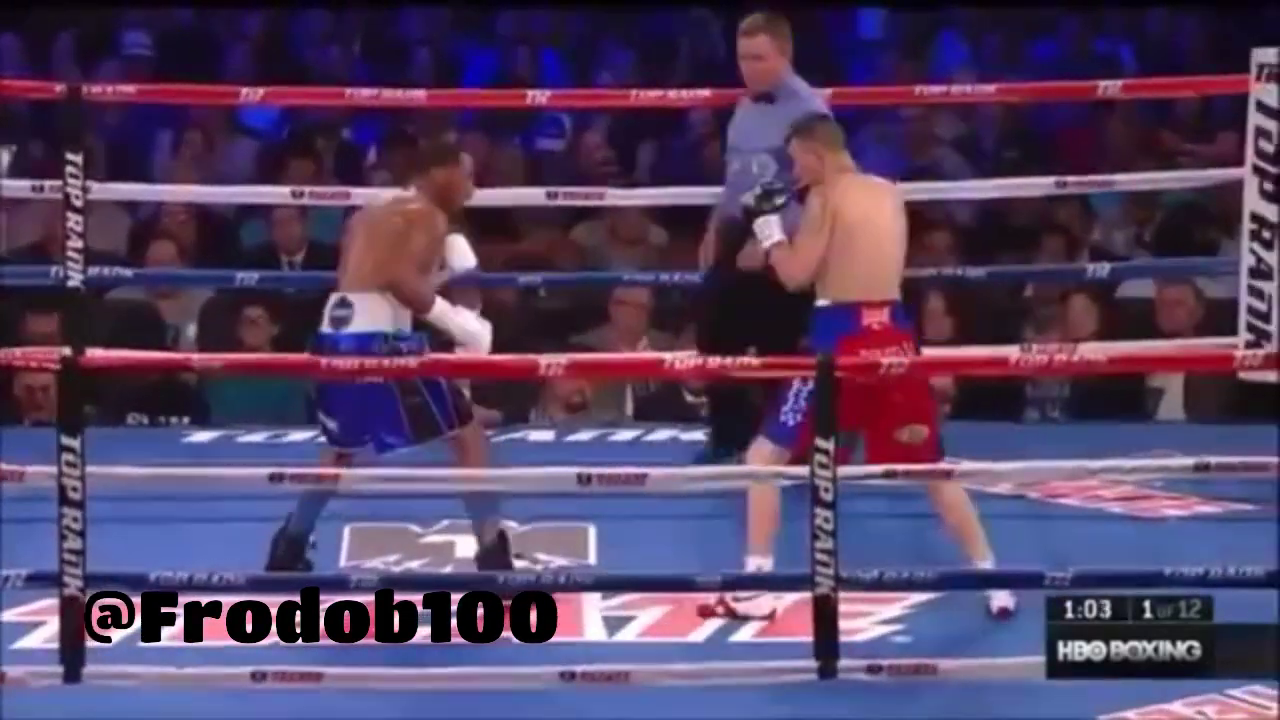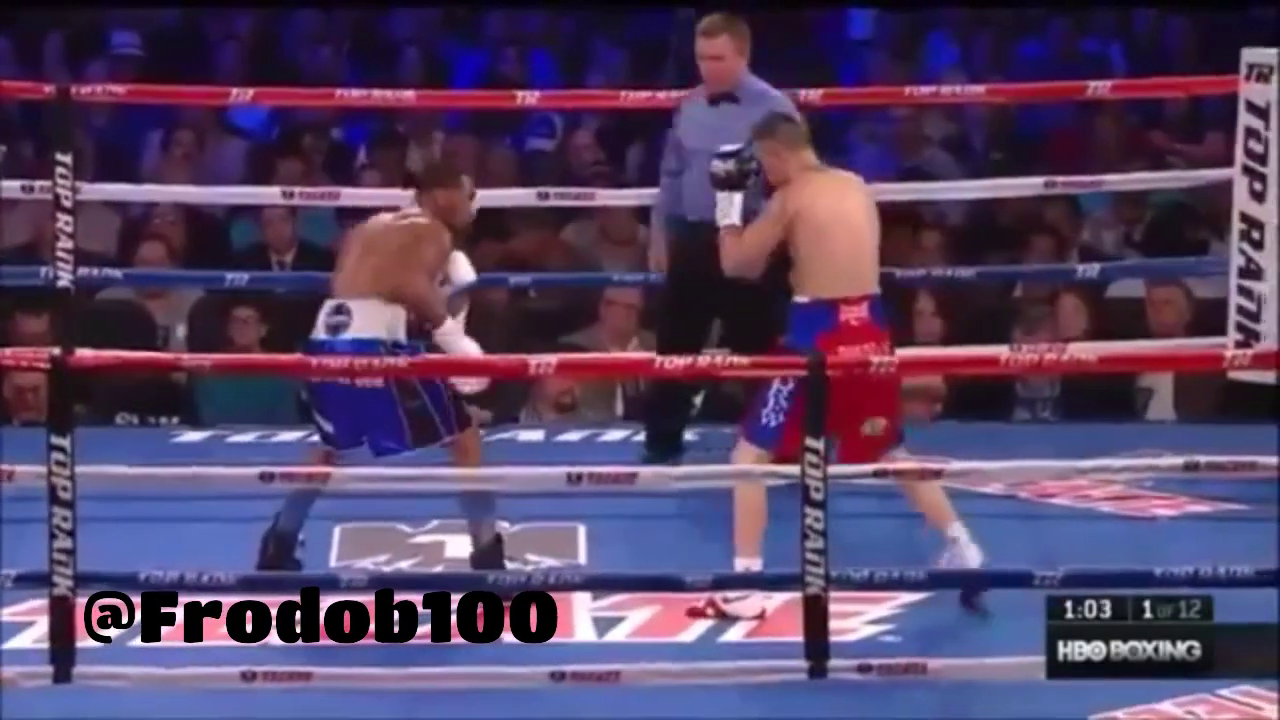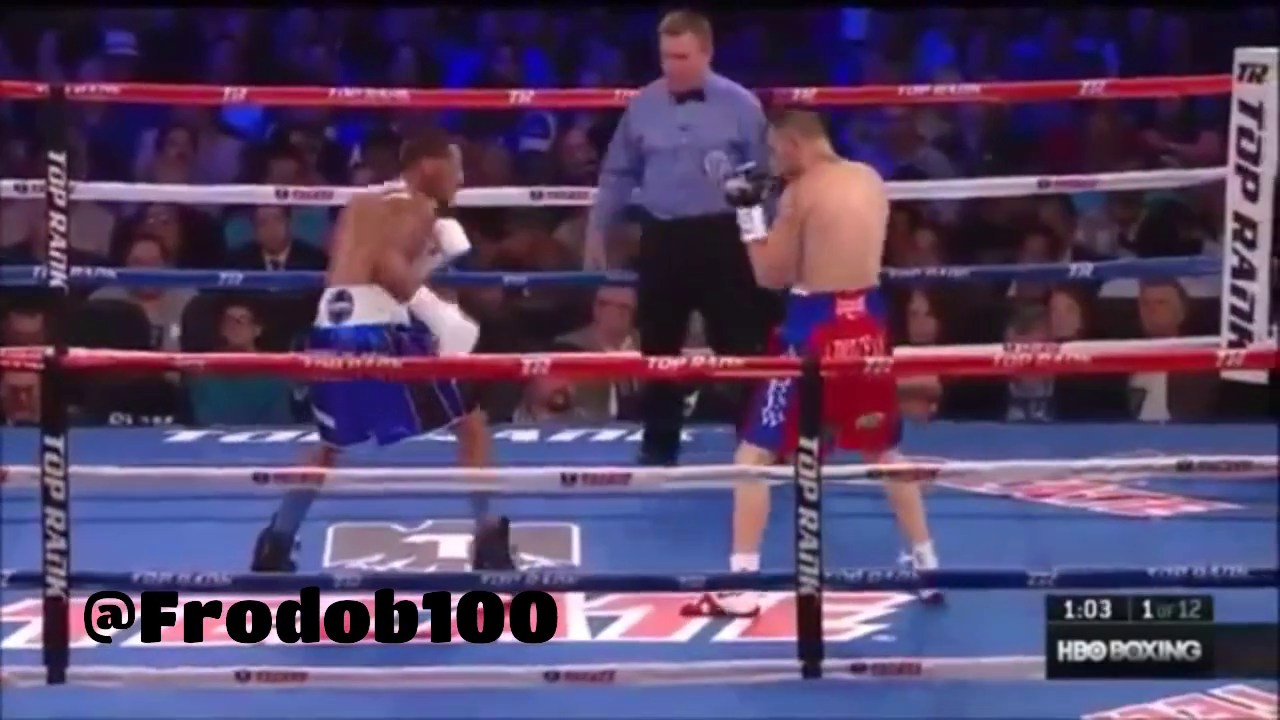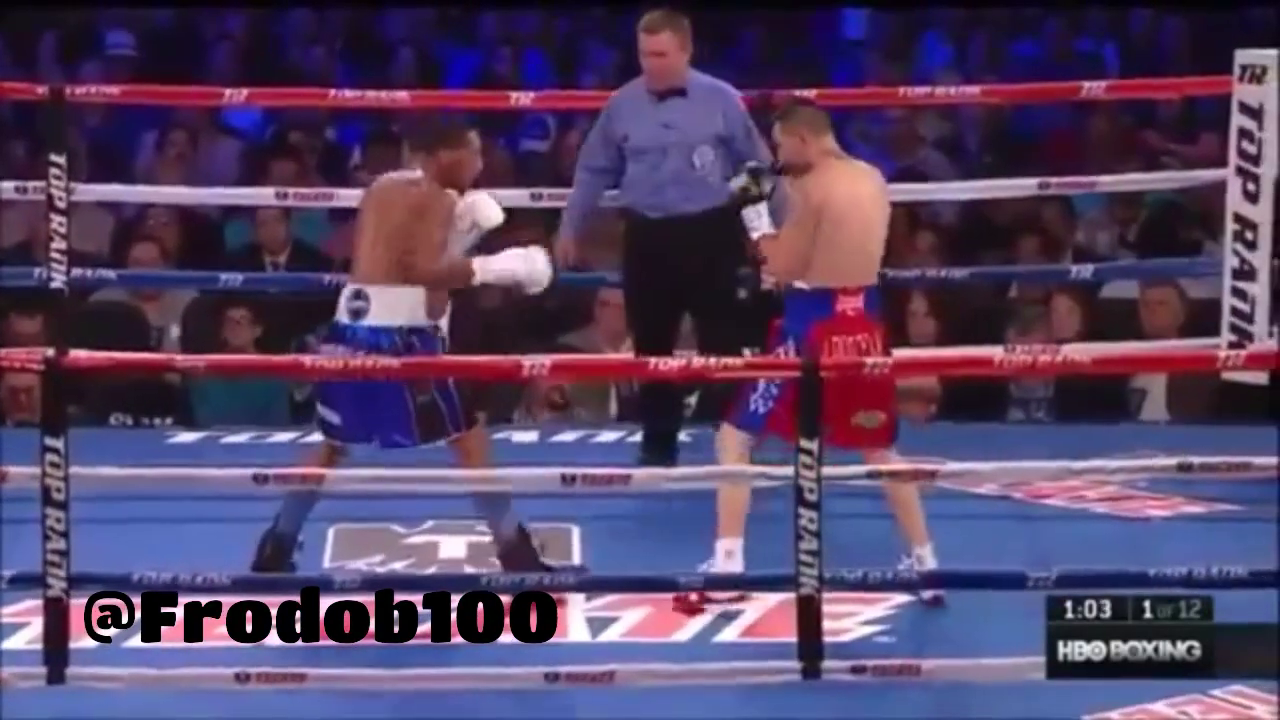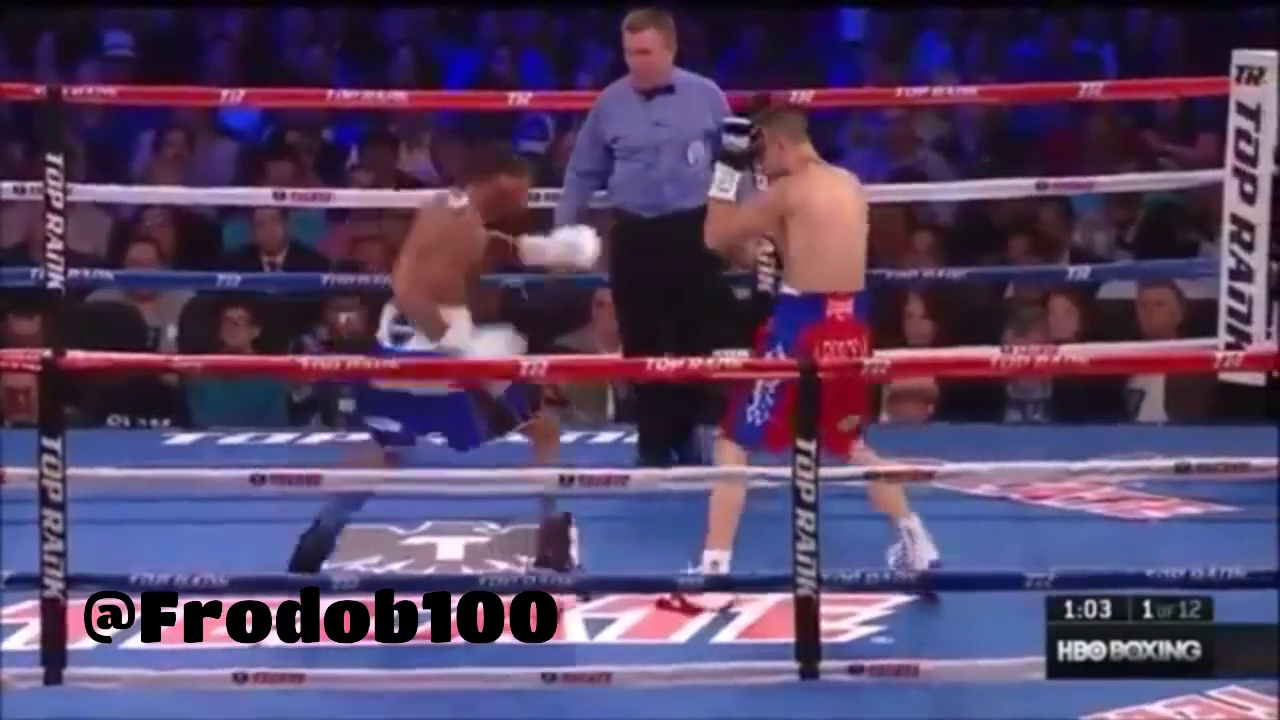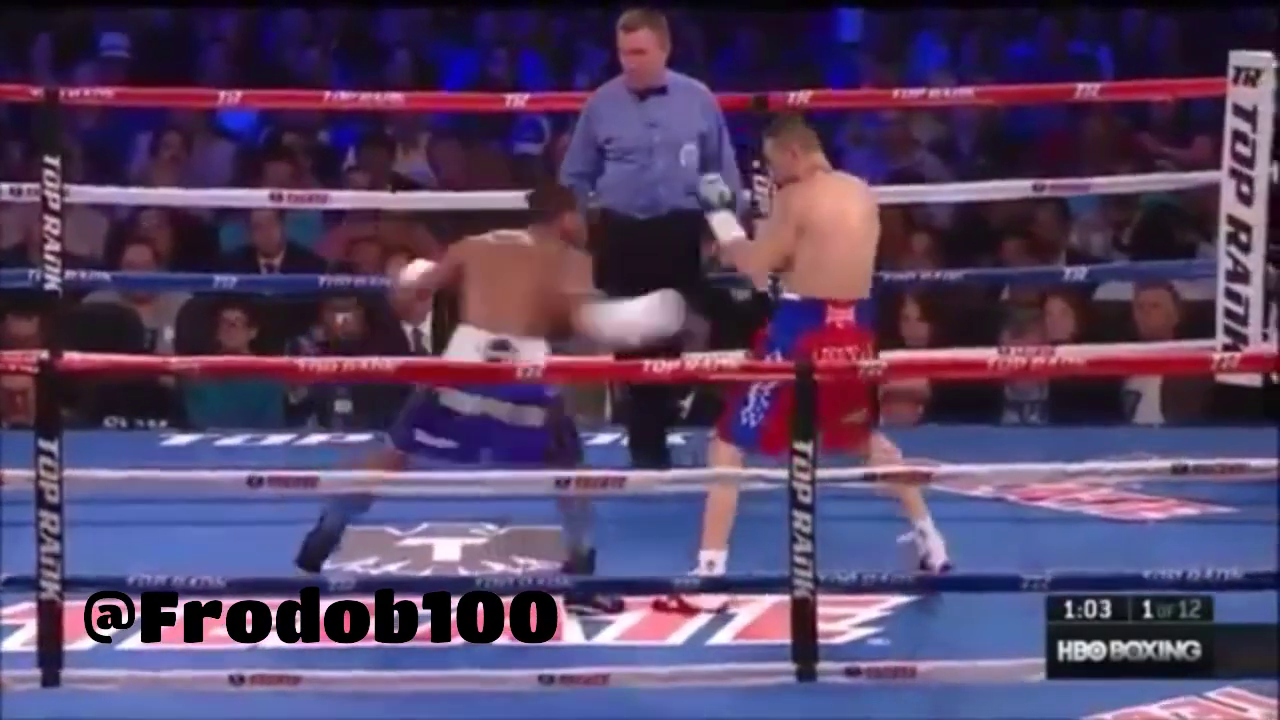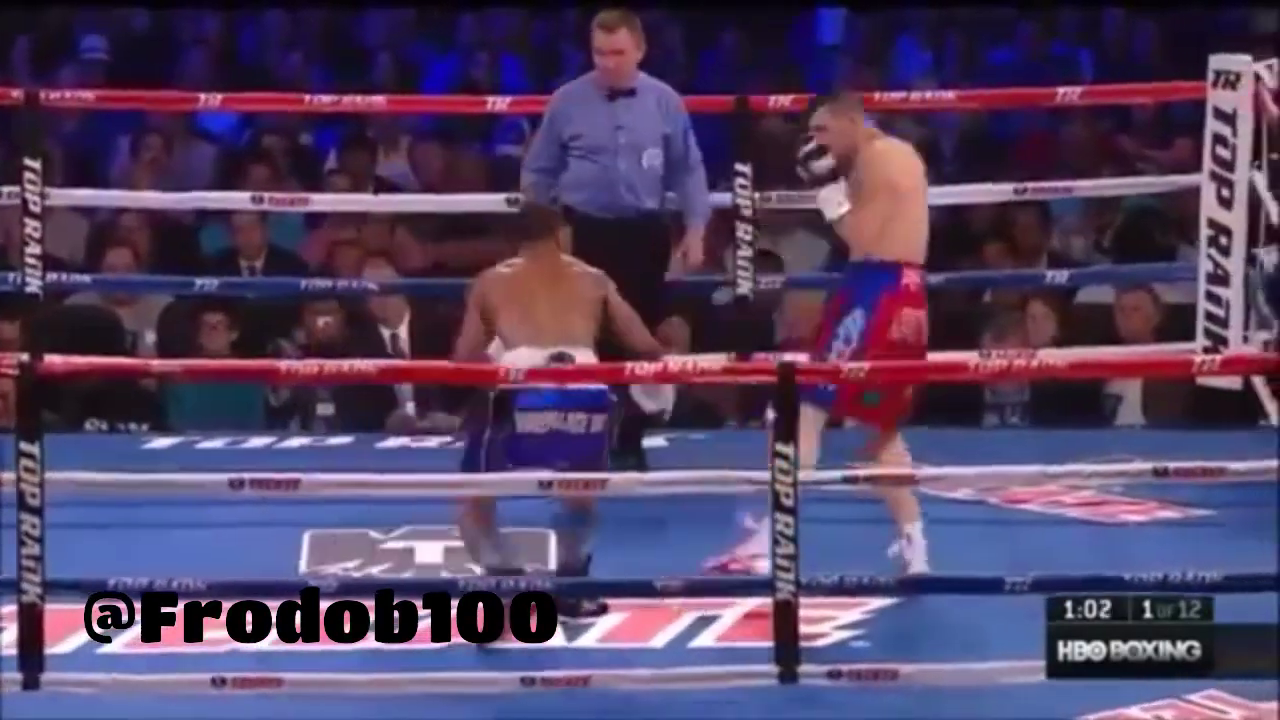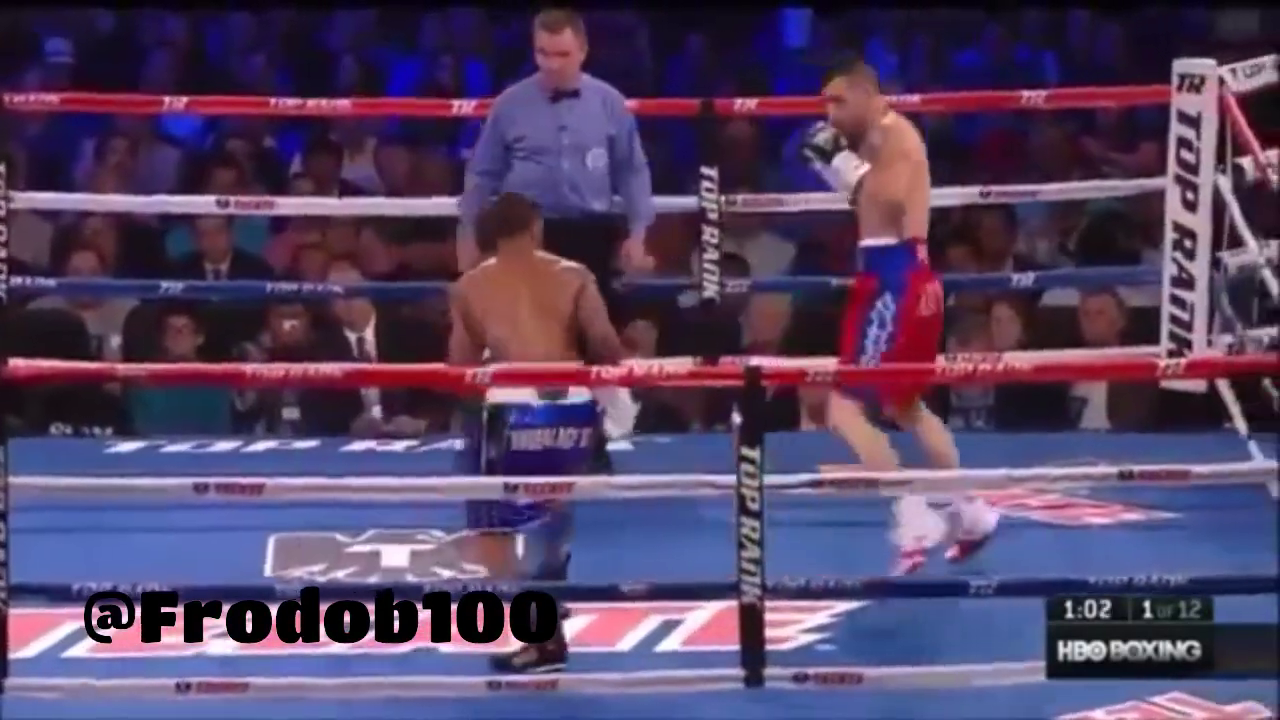
dt=0.2s
person 1, frame 1
left shoulder: (826, 196)
right shoulder: (890, 194)
left elbow: (797, 274)
left wrist: (765, 222)
left hip: (840, 339)
right hip: (893, 337)
left knee: (765, 456)
right knee: (927, 465)
left ankle: (755, 587)
right ankle: (993, 582)
person 1, frame 2
left shoulder: (790, 197)
right shoulder: (856, 187)
left elbow: (737, 264)
left wrist: (728, 196)
left hip: (817, 335)
right hip: (870, 331)
left knee: (752, 456)
right knee: (889, 453)
left ankle: (744, 587)
right ankle: (961, 549)
person 1, frame 3
left shoulder: (802, 191)
right shoulder: (872, 180)
left elbow: (772, 272)
left wrist: (748, 213)
left hip: (815, 328)
right hip: (868, 324)
left knee: (753, 453)
right knee: (883, 450)
left ankle: (741, 583)
right ankle: (925, 564)
person 1, frame 4
left shoulder: (812, 187)
right shoulder: (874, 179)
left elbow: (781, 269)
left wrist: (753, 209)
left hip: (812, 323)
right hip: (864, 322)
left knee: (735, 436)
right knee: (879, 449)
left ankle: (725, 566)
right ankle: (924, 565)
person 1, frame 5
left shoulder: (787, 190)
right shoulder: (850, 185)
left elbow: (716, 235)
left wrist: (728, 168)
left hip: (801, 328)
right hip: (850, 326)
left knee: (732, 447)
right knee: (850, 443)
left ankle: (713, 575)
right ankle: (917, 545)
person 1, frame 6
left shoulder: (795, 198)
right shoulder: (857, 194)
left elbow: (756, 270)
left wrist: (719, 214)
left hip: (804, 334)
right hip: (853, 331)
left knee: (730, 449)
right knee: (867, 435)
left ankle: (707, 573)
right ankle: (928, 545)
person 1, frame 7
left shoulder: (877, 158)
right shoulder: (901, 154)
left elbow: (865, 235)
left wrist: (828, 188)
right wrist: (832, 182)
left hip: (875, 302)
right hip: (908, 303)
left knee: (806, 414)
right knee: (883, 429)
left ankle: (766, 540)
right ankle: (912, 549)
person 1, frame 8
left shoulder: (893, 133)
right shoulder: (874, 138)
left elbow: (893, 195)
right elbow: (863, 207)
left wrist: (841, 159)
right wrist: (831, 159)
left hip: (896, 281)
right hip: (893, 276)
left knee: (845, 409)
right knee: (903, 405)
left ankle: (913, 517)
right ankle: (972, 510)
person 2, frame 1
left shoulder: (806, 109)
right shoulder: (745, 108)
right wrist: (715, 227)
right hip: (736, 239)
left knee: (778, 350)
right knee: (715, 338)
right ankle: (728, 433)
person 2, frame 2
left shoulder: (772, 108)
right shoulder: (690, 108)
right elbow: (674, 176)
right wrist: (659, 232)
right hip: (693, 241)
left knee: (754, 351)
right knee: (674, 345)
right ankle: (661, 443)
person 2, frame 3
left shoulder: (739, 104)
right shoulder: (644, 105)
right elbow: (619, 173)
right wrist: (597, 229)
left hip: (719, 238)
right hip: (661, 239)
left knee: (737, 347)
right knee: (659, 346)
right ankle: (660, 444)
person 2, frame 4
left shoulder: (722, 99)
right shoulder: (622, 104)
left elbow: (753, 167)
right elbow: (594, 171)
right wrist: (569, 229)
left hip: (708, 234)
right hip: (647, 236)
left knee: (721, 343)
right knee: (651, 345)
right ankle: (659, 444)
person 2, frame 5
left shoulder: (706, 96)
right shoulder: (609, 103)
right elbow: (584, 176)
right wrist: (563, 233)
left hip: (694, 232)
right hip: (634, 235)
left knee: (694, 341)
right knee: (642, 344)
left ankle: (682, 438)
right ankle: (653, 443)
person 2, frame 6
left shoulder: (698, 99)
right shoulder: (601, 104)
left elbow: (722, 165)
right elbow: (577, 176)
left hip: (680, 233)
right hip: (621, 234)
left knee: (667, 341)
left ankle: (653, 440)
right ankle: (644, 442)
person 2, frame 7
left shoulder: (665, 101)
right shoulder: (567, 101)
left elbow: (690, 167)
right elbow: (538, 171)
left wrist: (695, 230)
left hip: (644, 243)
right hip: (583, 234)
left ankle: (627, 441)
person 2, frame 8
left shoulder: (610, 105)
right shoulder: (511, 105)
left elbow: (635, 173)
right elbow: (483, 174)
left wrist: (636, 232)
right wrist: (468, 235)
left hip: (591, 233)
person 3, frame 1
left shoulder: (372, 212)
right shoulder: (429, 215)
right elbow: (401, 278)
left wrist: (441, 264)
right wrist: (455, 318)
left hip: (334, 337)
right hip: (380, 340)
left knee: (344, 449)
right knee: (468, 438)
left ankle: (288, 547)
right ankle: (493, 558)
person 3, frame 2
left shoulder: (374, 226)
right shoulder: (434, 232)
right elbow: (413, 289)
left wrist: (442, 280)
right wrist: (459, 344)
left hip: (326, 341)
right hip: (375, 345)
left knee: (331, 449)
right knee: (466, 442)
left ankle: (277, 548)
right ankle: (487, 559)
person 3, frame 3
left shoulder: (363, 201)
right shoulder: (418, 206)
right elbow: (386, 263)
left wrist: (435, 252)
right wrist: (440, 314)
left hip: (328, 332)
right hip: (381, 332)
left knee: (330, 444)
right knee: (471, 427)
left ankle: (272, 547)
right ankle: (490, 548)
person 3, frame 4
left shoulder: (383, 186)
right shoulder: (438, 197)
right elbow: (428, 269)
left wrist: (465, 222)
right wrist: (506, 265)
left hip: (347, 328)
right hip: (400, 333)
left knee: (334, 445)
right knee: (471, 441)
left ankle: (275, 548)
right ankle: (515, 555)
person 3, frame 5
left shoulder: (444, 207)
right shoulder: (468, 228)
right elbow: (409, 295)
left wrist: (546, 248)
right wrist: (461, 340)
left hip: (396, 353)
right hip: (443, 355)
left knee: (386, 451)
right knee: (543, 428)
left ankle: (314, 547)
right ankle: (553, 546)
person 3, frame 6
left shoulder: (479, 247)
right shoulder: (569, 264)
left elbow: (417, 284)
right elbow: (584, 317)
left wrist: (414, 274)
right wrist: (637, 316)
right hip: (527, 386)
left knee: (394, 458)
right knee: (571, 474)
left ankle: (324, 540)
right ankle: (580, 578)
person 3, frame 7
left shoulder: (491, 282)
right shoulder: (591, 279)
left elbow: (466, 357)
right elbow: (641, 344)
left hip: (521, 398)
right hip: (586, 397)
left knee: (475, 506)
right ankle: (574, 580)
person 3, frame 8
left shoulder: (469, 288)
right shoulder: (573, 276)
left elbow: (462, 368)
right elbow: (604, 340)
left hip: (512, 413)
right hip: (573, 408)
left knee: (492, 532)
right knee: (563, 496)
left ankle: (541, 636)
right ankle: (549, 578)
